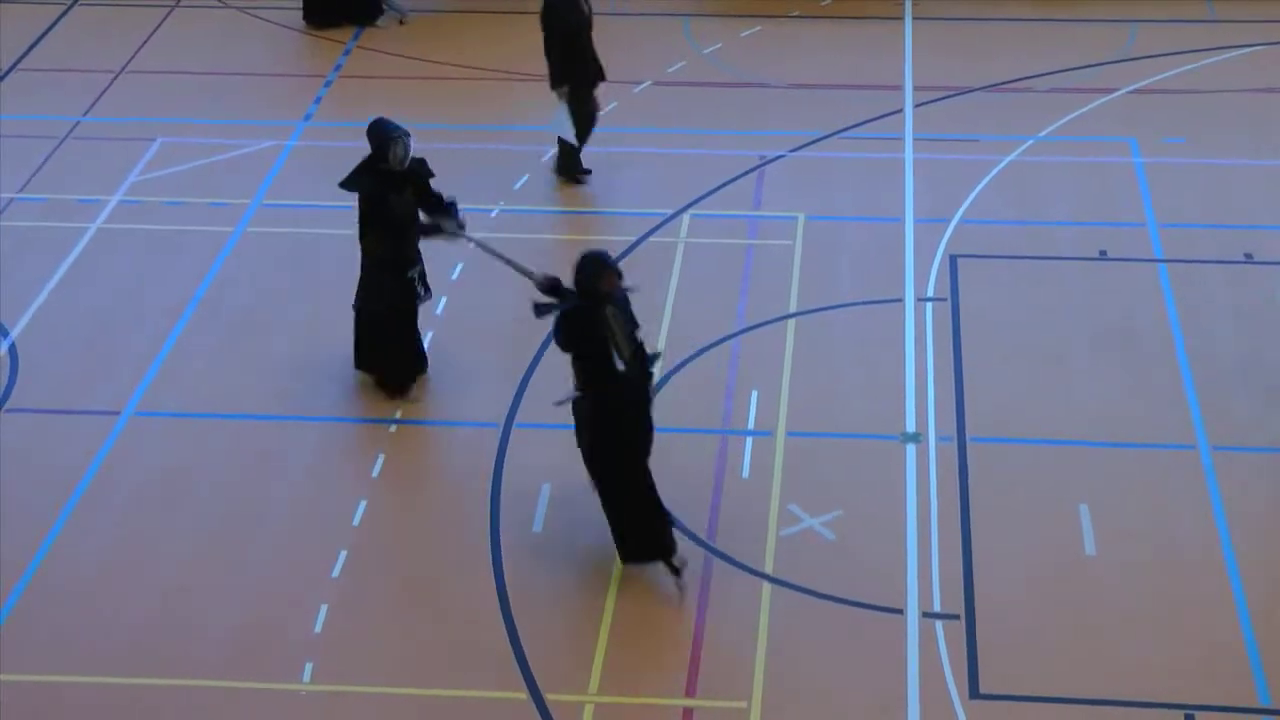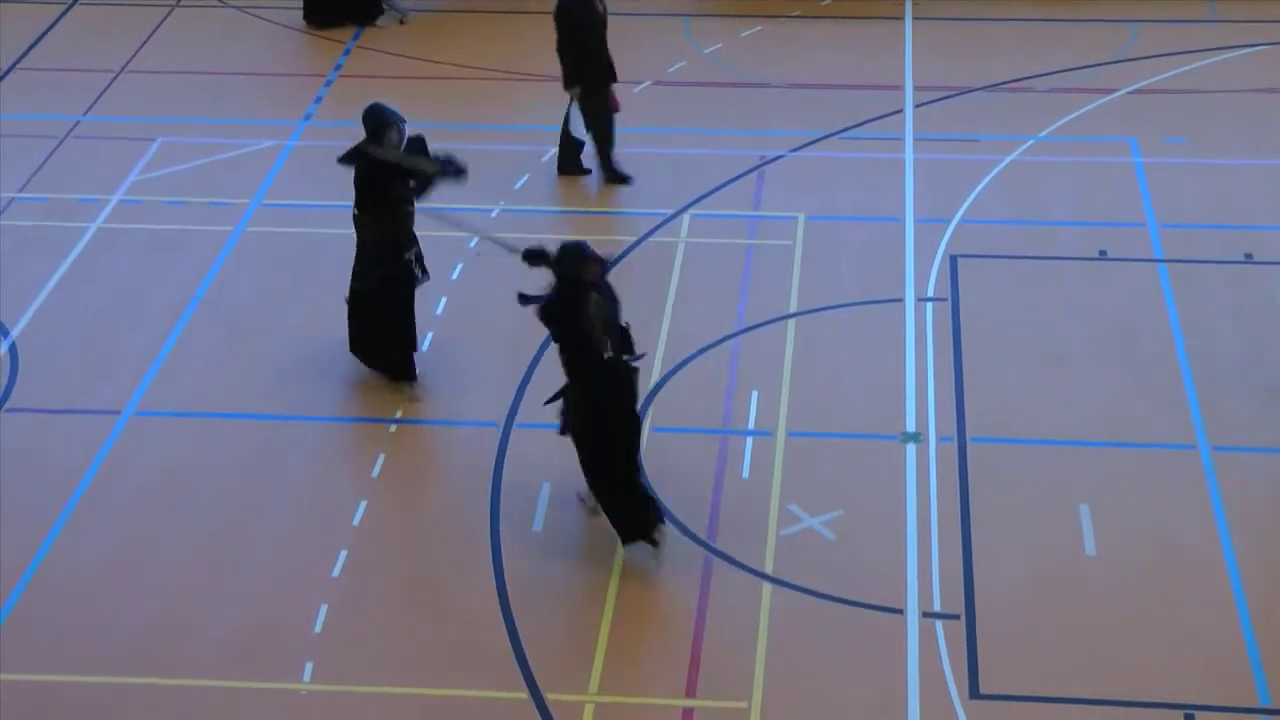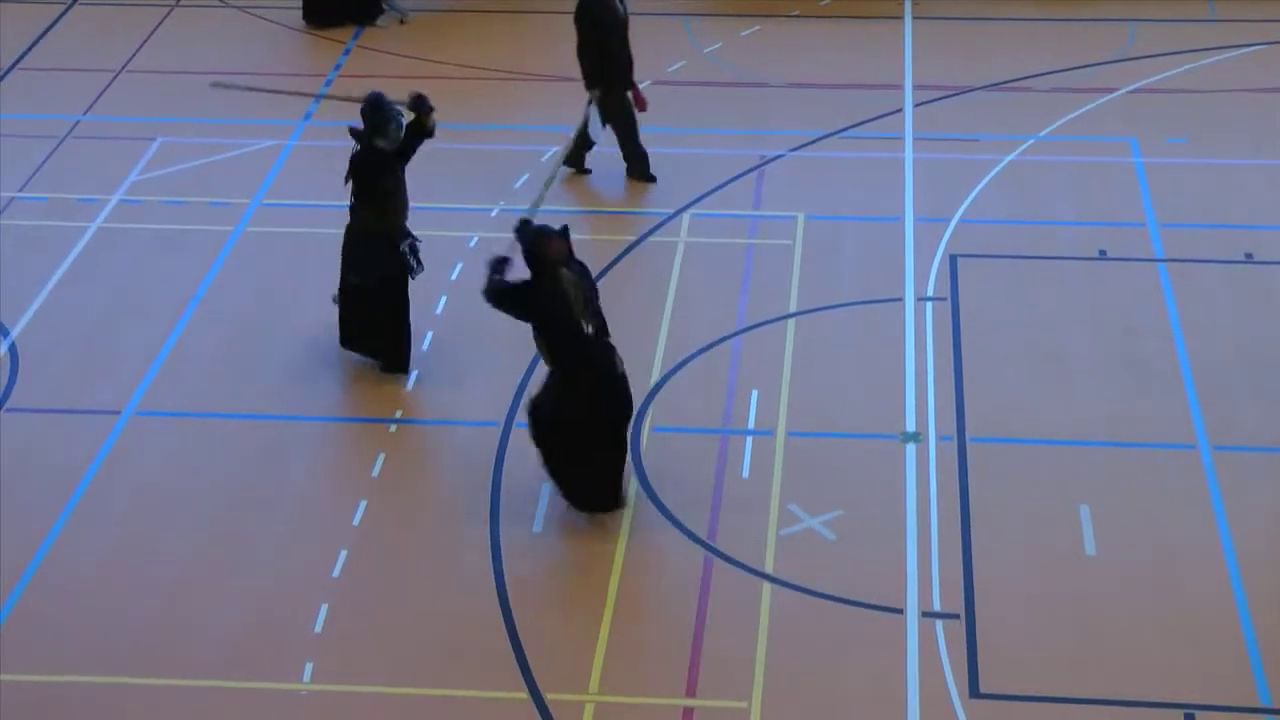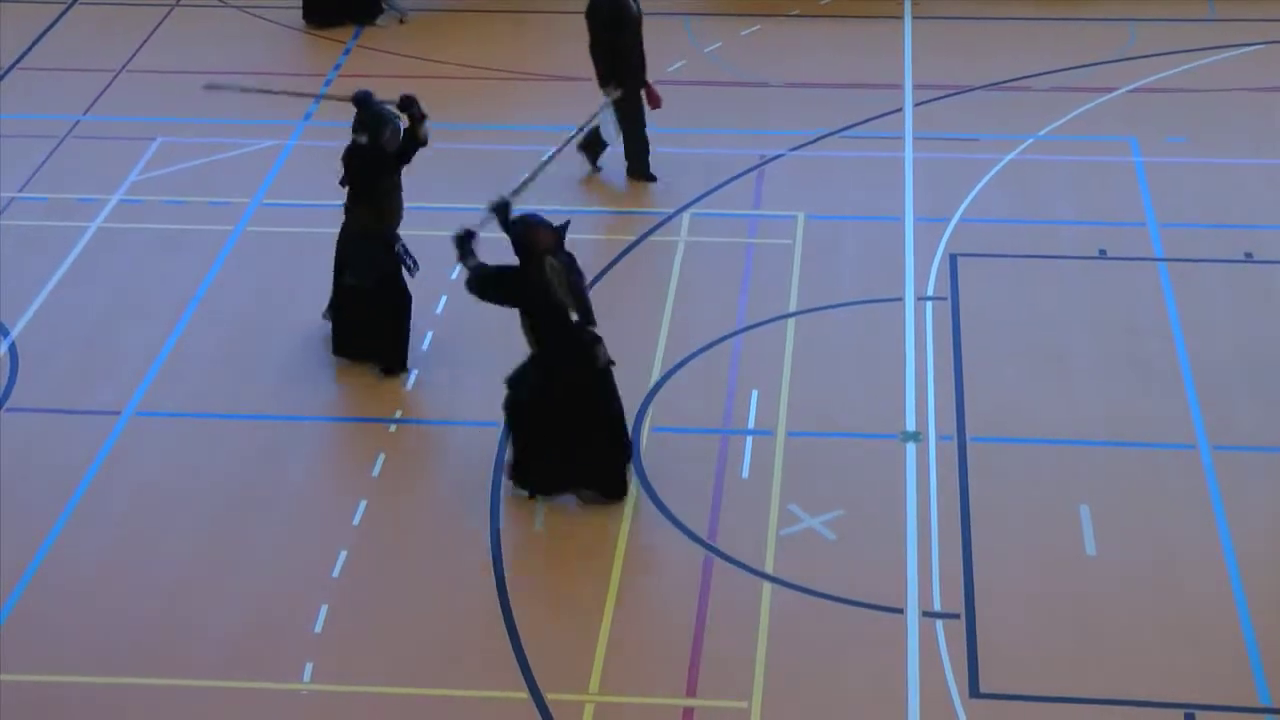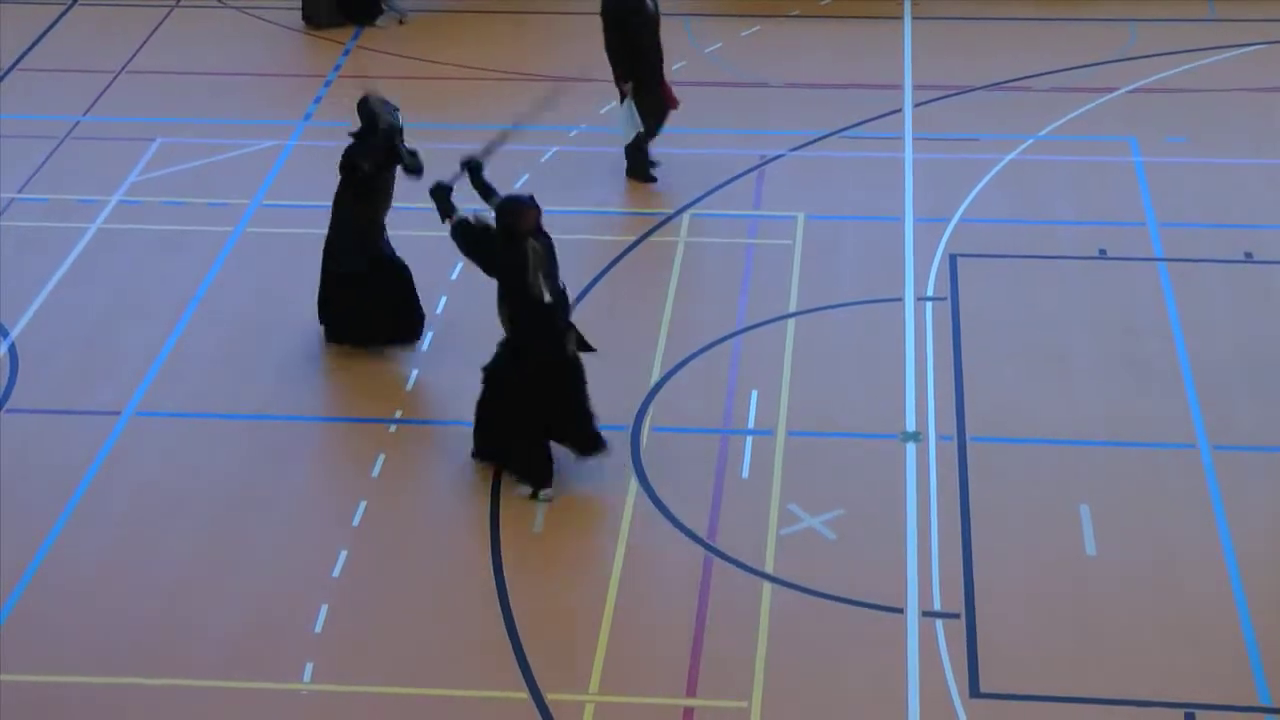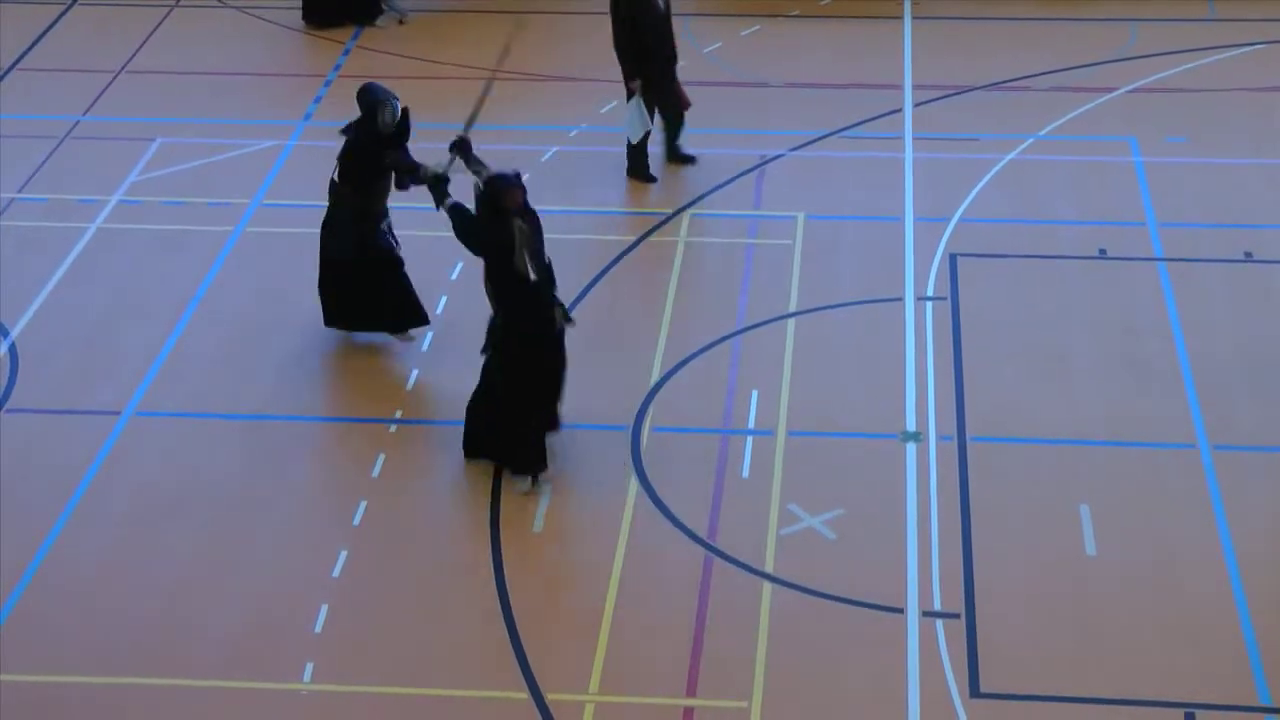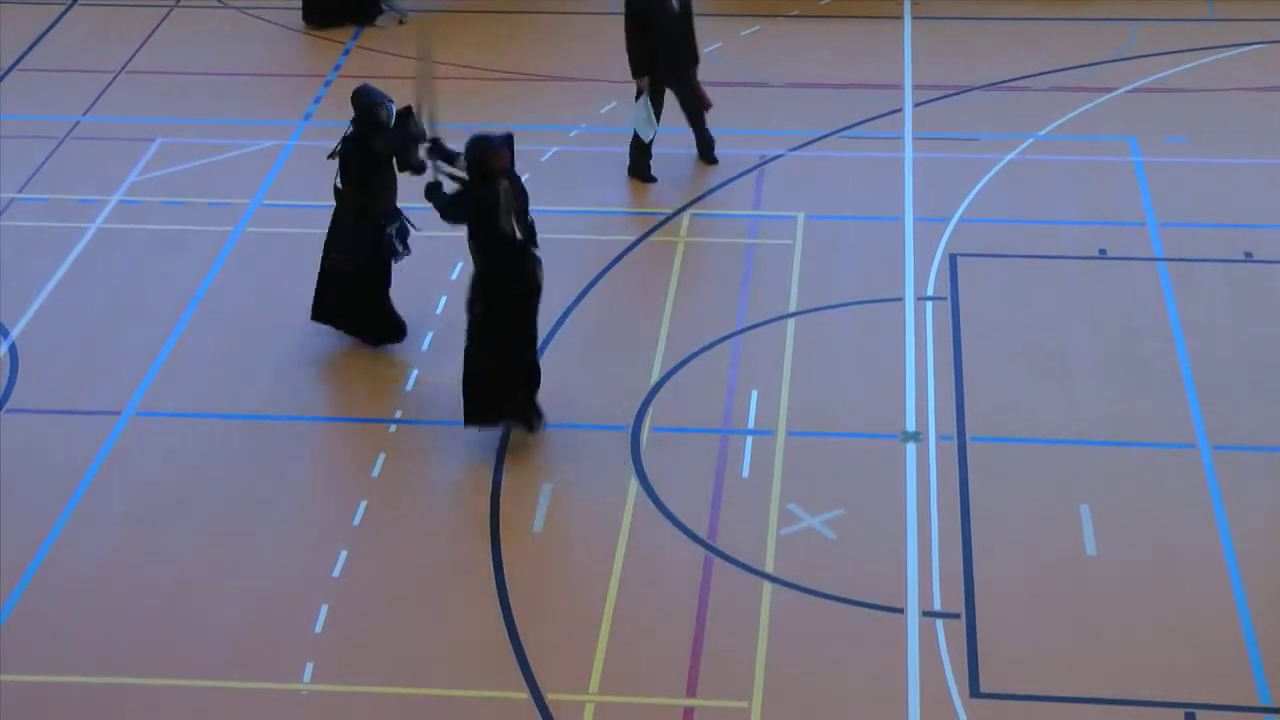
dt=0.1s
person 1, frame 1
left shoulder: (575, 316)
right shoulder: (618, 303)
left elbow: (564, 339)
right wrist: (559, 292)
left hip: (608, 404)
right hip: (634, 394)
left knee: (622, 476)
left ankle: (665, 551)
person 1, frame 2
left shoulder: (562, 309)
right shoulder: (603, 293)
right wrist: (547, 258)
left hip: (592, 395)
right hip: (621, 386)
left knee: (605, 462)
right knee: (618, 451)
left ankle: (646, 519)
person 1, frame 3
left shoulder: (534, 293)
right shoulder: (578, 272)
left elbow: (495, 294)
right elbow: (563, 252)
left wrist: (496, 271)
right wrist: (529, 234)
left hip: (575, 375)
right hip: (606, 368)
left knee: (546, 424)
right knee: (604, 431)
left ankle: (590, 494)
right ankle: (606, 492)
person 1, frame 4
left shoulder: (521, 280)
right shoulder: (564, 260)
left elbow: (479, 280)
right elbow: (537, 234)
left wrist: (466, 250)
right wrist: (508, 221)
left hip: (557, 362)
right hip: (589, 355)
left knee: (527, 410)
right knee: (595, 422)
left ankle: (544, 479)
right ankle: (606, 483)
person 1, frame 5
left shoulder: (503, 254)
right shoulder: (542, 242)
left elbow: (464, 235)
right elbow: (509, 207)
left wrist: (443, 202)
right wrist: (479, 180)
left hip: (528, 345)
right hip: (560, 338)
left knee: (504, 400)
right knee: (562, 397)
left ankle: (537, 478)
person 1, frame 6
left shoulder: (490, 234)
right shoulder: (529, 219)
left elbow: (463, 221)
right elbow: (495, 187)
left wrist: (438, 190)
right wrist: (469, 157)
left hip: (515, 324)
right hip: (547, 315)
left knee: (507, 393)
right knee: (544, 377)
left ankle: (527, 466)
person 1, frame 7
left shoulder: (475, 197)
right shoulder: (511, 182)
left elbow: (448, 208)
right elbow: (481, 160)
left wrist: (433, 190)
right wrist: (444, 153)
left hip: (496, 283)
right hip: (526, 275)
left knee: (491, 349)
right knee: (520, 342)
left ankle: (521, 411)
right ankle: (525, 410)
person 2, frame 1
left shoulder: (411, 174)
right shoulder: (371, 187)
left elbow: (432, 203)
right elbow: (396, 228)
left wrist: (448, 215)
right wrist: (438, 225)
left hip: (407, 255)
right hip: (382, 261)
left knee: (405, 313)
right knee: (387, 319)
left ankle: (407, 367)
right ankle: (394, 377)
person 2, frame 2
left shoulder: (406, 156)
right shoulder: (368, 169)
left wrist: (445, 167)
left hip: (402, 241)
right hip: (377, 247)
left knee: (400, 302)
right knee: (389, 307)
right ankle: (395, 366)
person 2, frame 3
left shoulder: (393, 149)
right shoulder: (366, 160)
left elbow: (422, 132)
left wrist: (423, 112)
left hip: (391, 233)
right hip: (369, 237)
left knee: (392, 292)
right knee: (387, 295)
right ankle: (389, 353)
person 2, frame 4
left shoulder: (392, 153)
right shoulder: (359, 159)
left elbow: (418, 138)
left wrist: (414, 114)
left hip: (383, 237)
right hip: (363, 242)
right knee: (393, 296)
person 2, frame 5
left shoulder: (387, 146)
right shoulder: (357, 154)
left elbow: (415, 169)
left wrist: (403, 153)
left hip: (369, 225)
right hip: (351, 230)
person 2, frame 6
left shoulder: (390, 137)
right shoulder: (357, 143)
left elbow: (403, 170)
left hip: (372, 213)
right hip: (350, 218)
left knee: (384, 265)
person 2, frame 7
left shoulder: (387, 136)
right shoulder: (356, 145)
left elbow: (408, 162)
left hip: (380, 216)
right hip: (355, 219)
left knee: (377, 273)
right knee: (369, 274)
